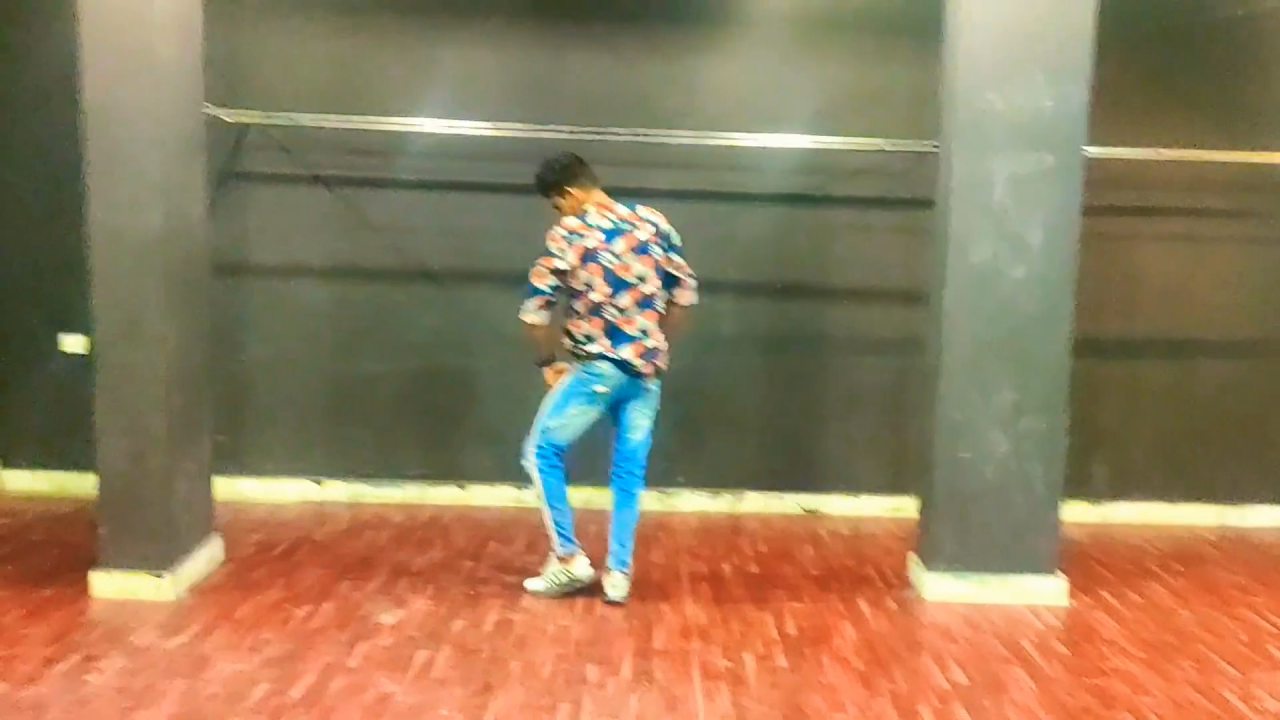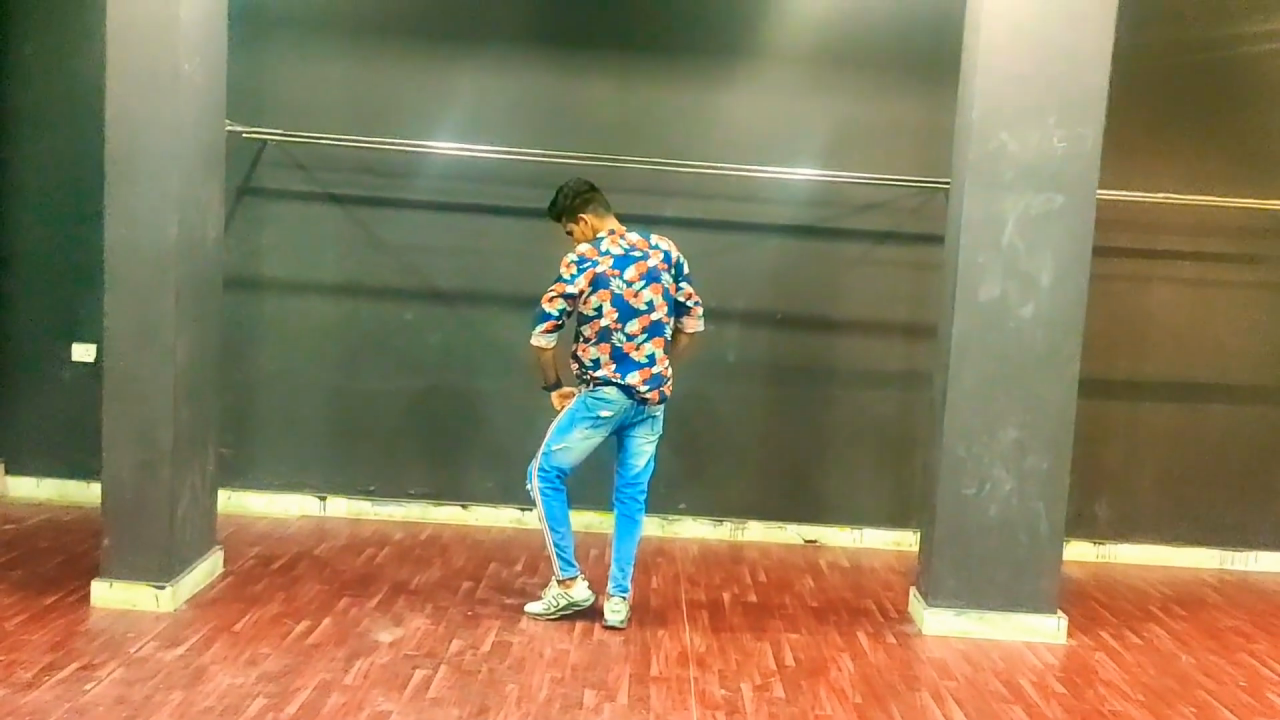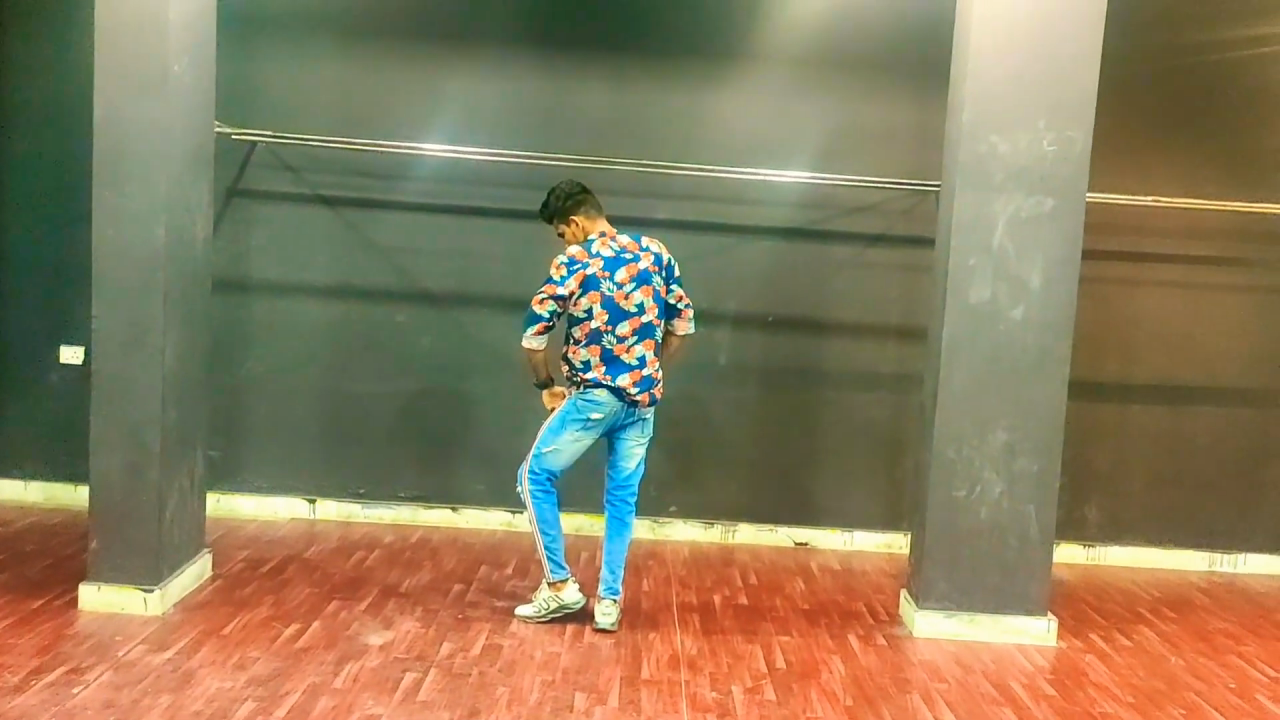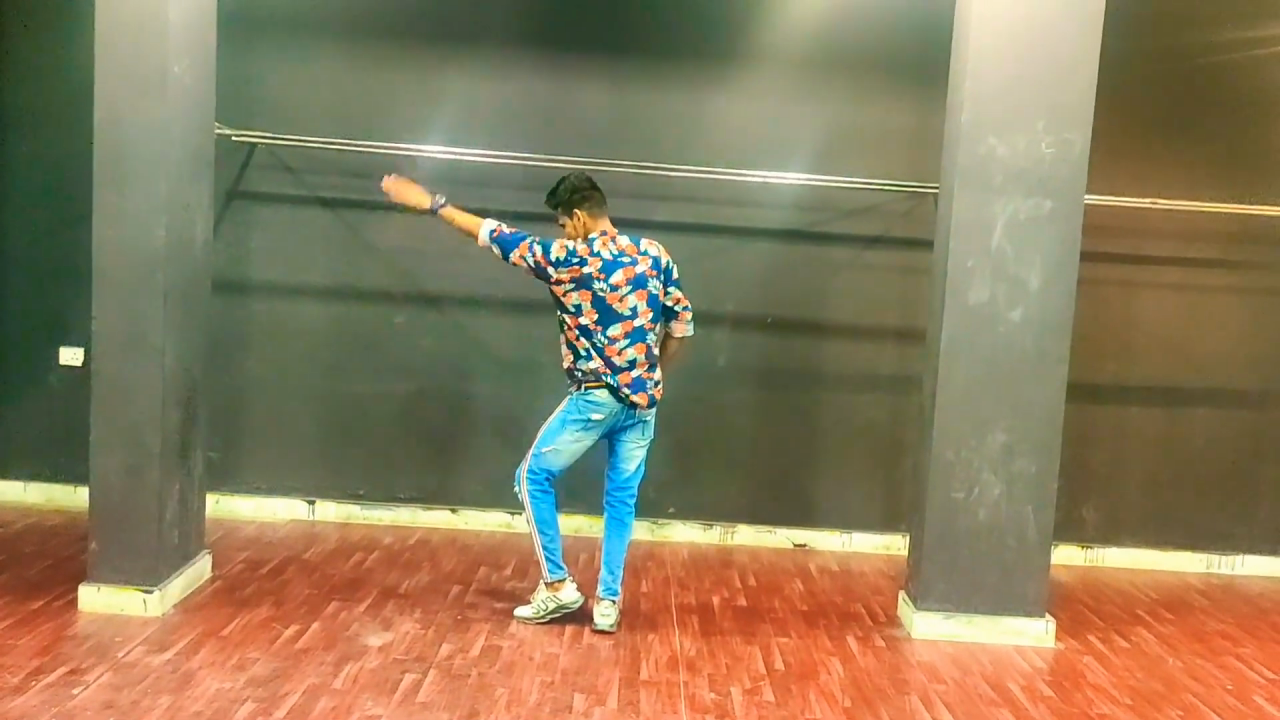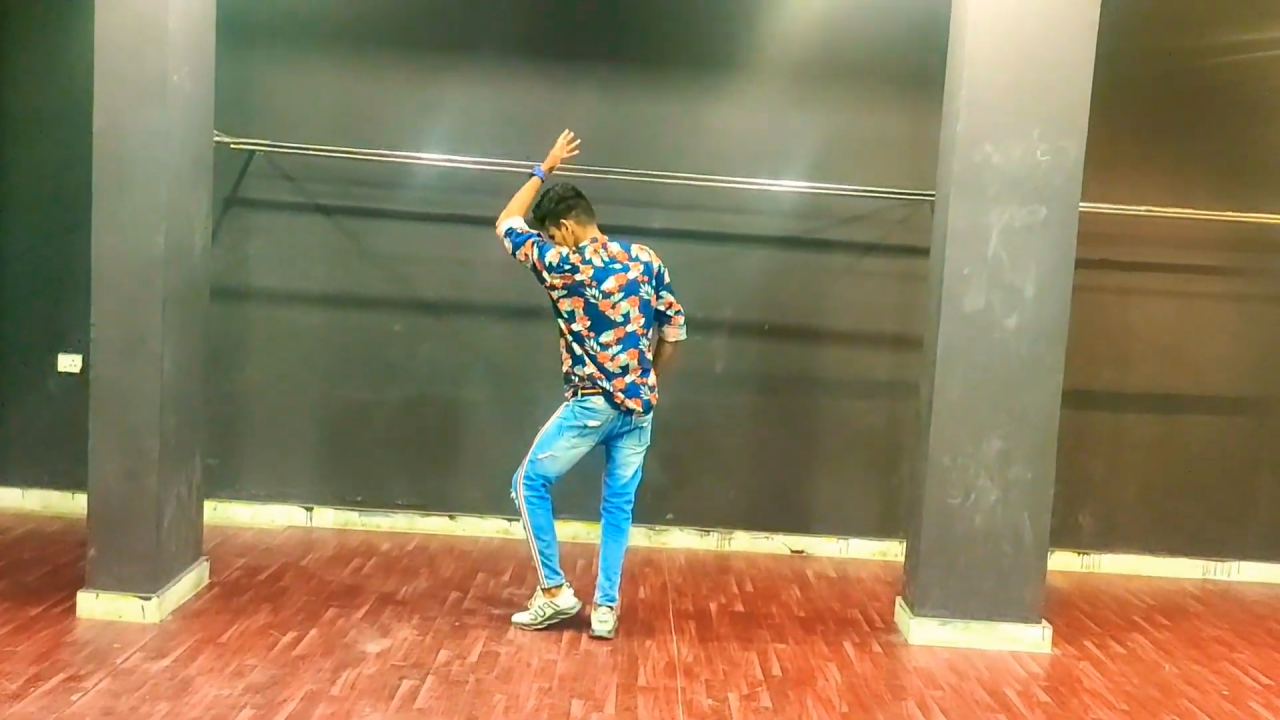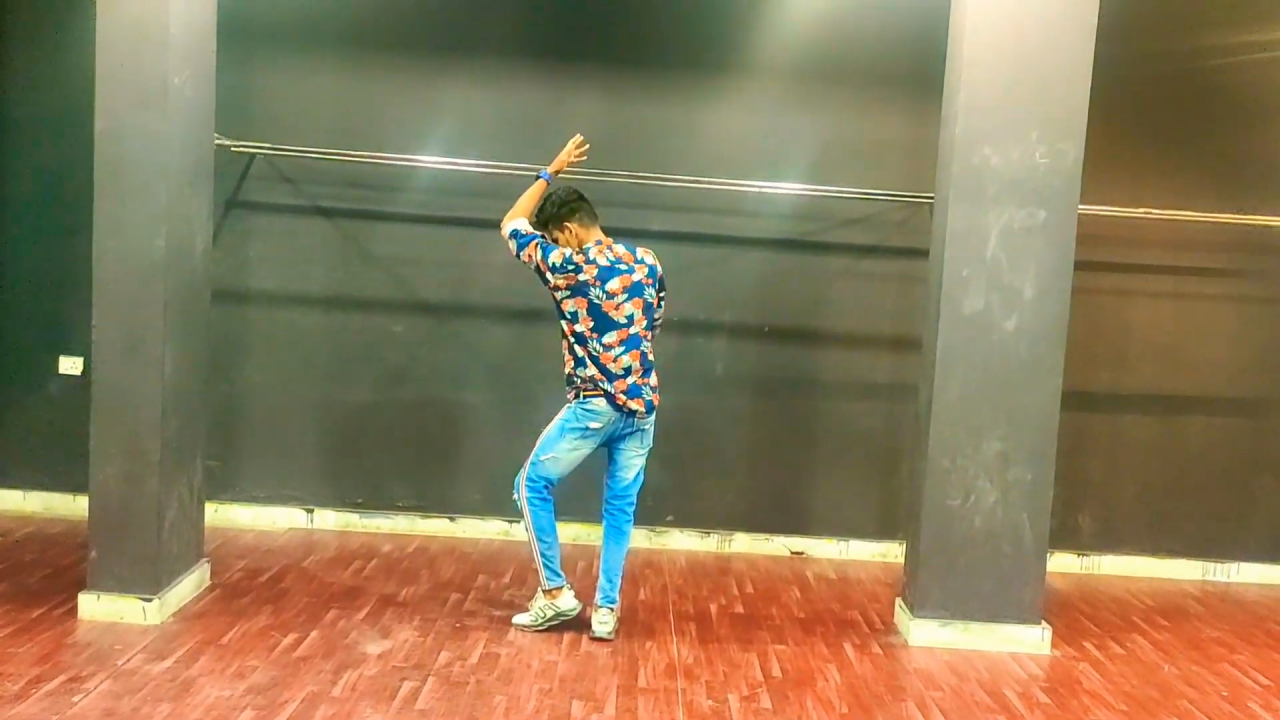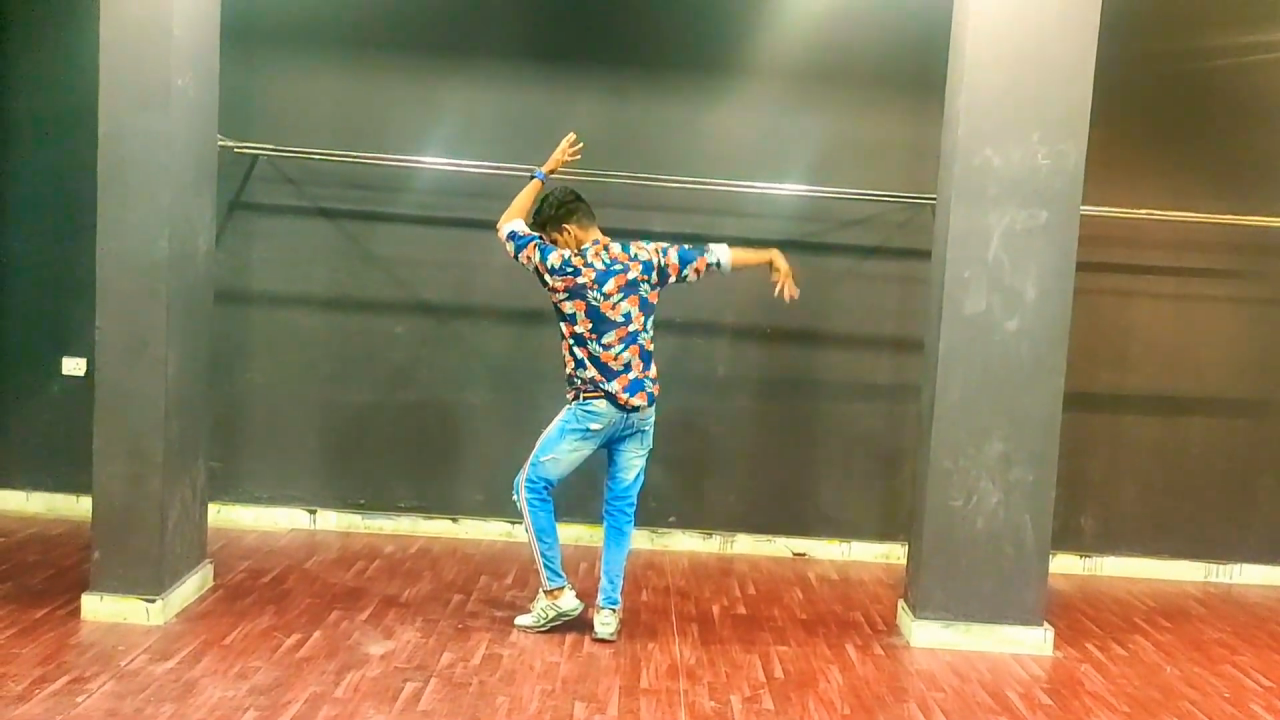
dt=0.7s
person 1, frame 1
left shoulder: (570, 233)
right shoulder: (652, 221)
left elbow: (534, 310)
right elbow: (685, 292)
left wrist: (548, 362)
left hip: (598, 369)
right hip: (647, 370)
left knee: (542, 451)
right knee: (629, 470)
left ankle: (570, 559)
right ankle: (619, 573)
person 1, frame 2
left shoulder: (581, 260)
right shoulder: (664, 251)
left elbow: (543, 334)
right elbow: (692, 321)
left wrist: (554, 386)
left hip: (603, 394)
right hip: (652, 397)
left knee: (544, 475)
right knee: (632, 496)
left ankle: (569, 583)
right ankle: (618, 598)
person 1, frame 3
left shoulder: (572, 263)
right shoulder: (656, 253)
left elbow: (534, 337)
right elbow: (682, 323)
left wrist: (545, 385)
left hip: (593, 396)
right hip: (643, 399)
left knee: (535, 477)
right knee: (622, 497)
left ankle: (560, 585)
right ankle: (609, 600)
person 1, frame 4
left shoulder: (565, 258)
right shoulder: (654, 253)
left elbow: (498, 236)
right elbow: (682, 324)
left wrist: (432, 204)
left hip: (595, 398)
right hip: (643, 400)
left knee: (534, 477)
right knee: (622, 499)
left ankle: (558, 586)
right ankle: (609, 602)
person 1, frame 5
left shoulder: (562, 265)
right shoulder: (646, 259)
left elbow: (508, 224)
right elbow: (673, 329)
left wrist: (545, 169)
left hip: (591, 405)
right hip: (640, 406)
left knee: (530, 482)
right knee: (619, 505)
left ankle: (555, 591)
right ankle: (606, 608)
person 1, frame 6
left shoulder: (565, 265)
right shoulder: (648, 263)
left elbow: (512, 225)
left wrist: (551, 171)
left hip: (593, 406)
right hip: (642, 407)
left knee: (533, 485)
right knee: (621, 506)
left ankle: (555, 594)
right ankle: (607, 610)
person 1, frame 7
left shoulder: (562, 267)
right shoulder: (646, 258)
left elbow: (508, 226)
right elbow: (714, 255)
left wrist: (545, 172)
right wrist: (773, 256)
left hip: (593, 408)
right hip: (641, 410)
left knee: (532, 485)
right knee: (621, 508)
left ankle: (556, 594)
right ankle: (609, 611)
